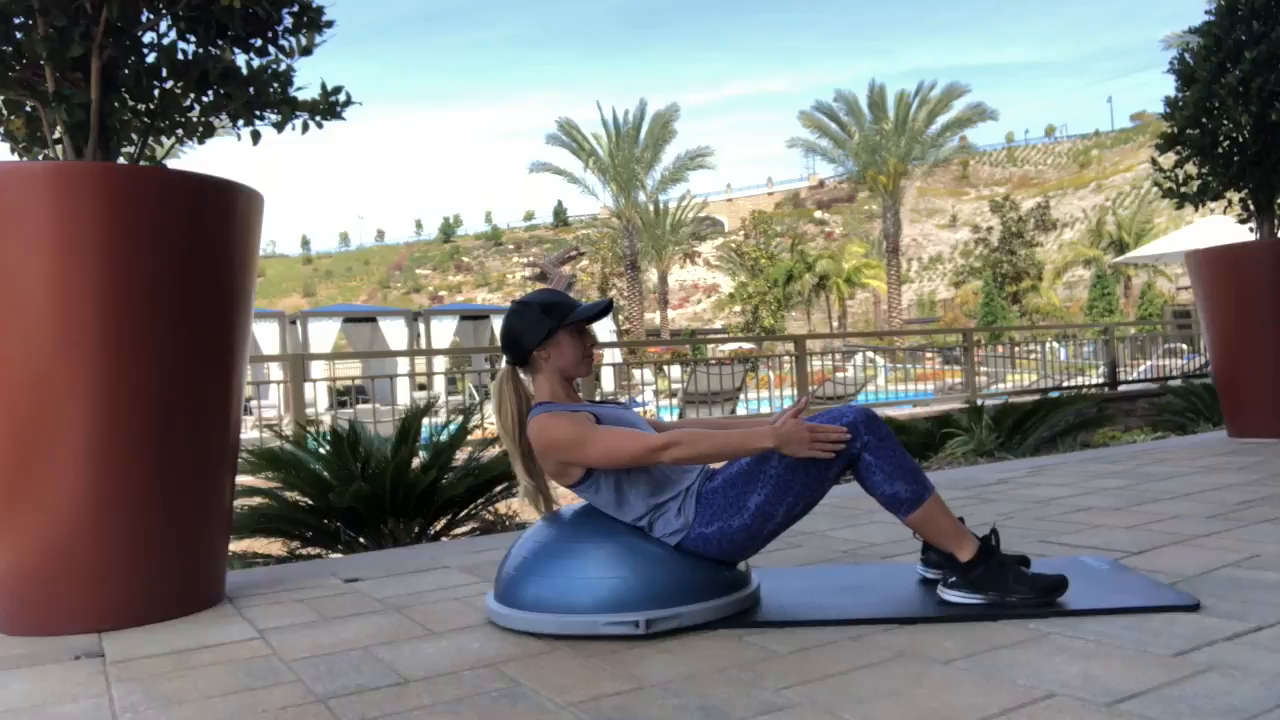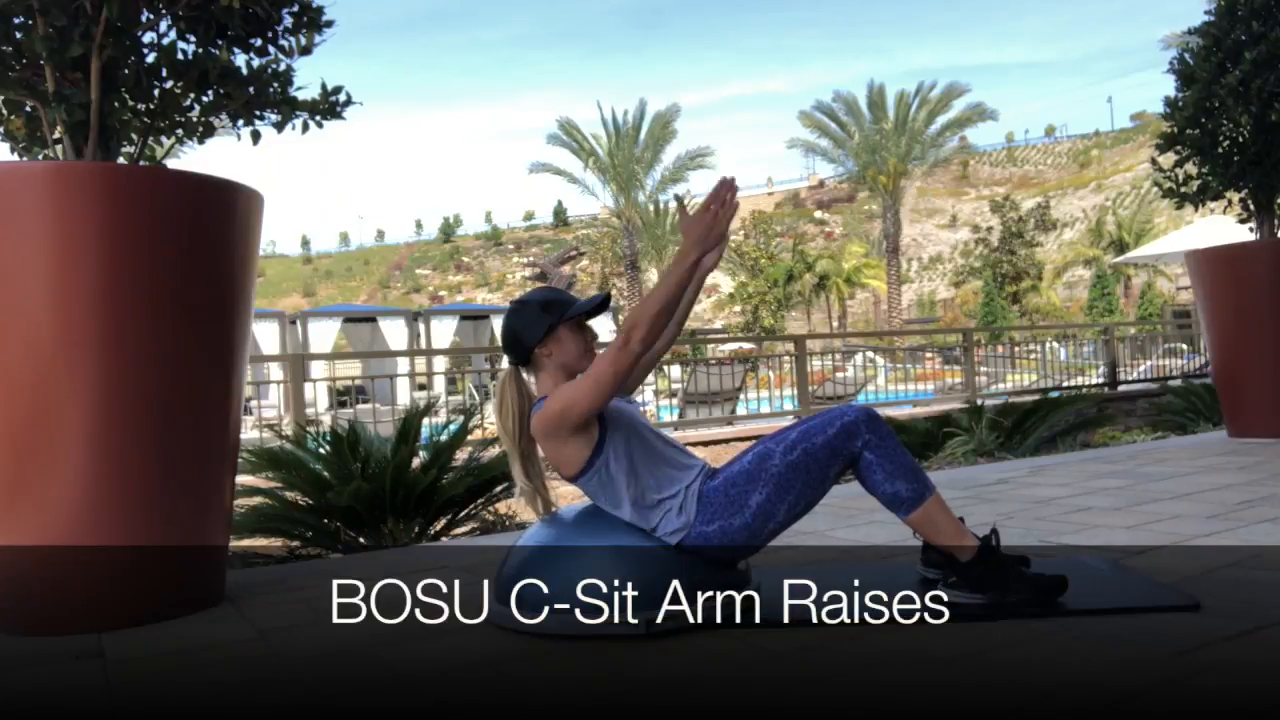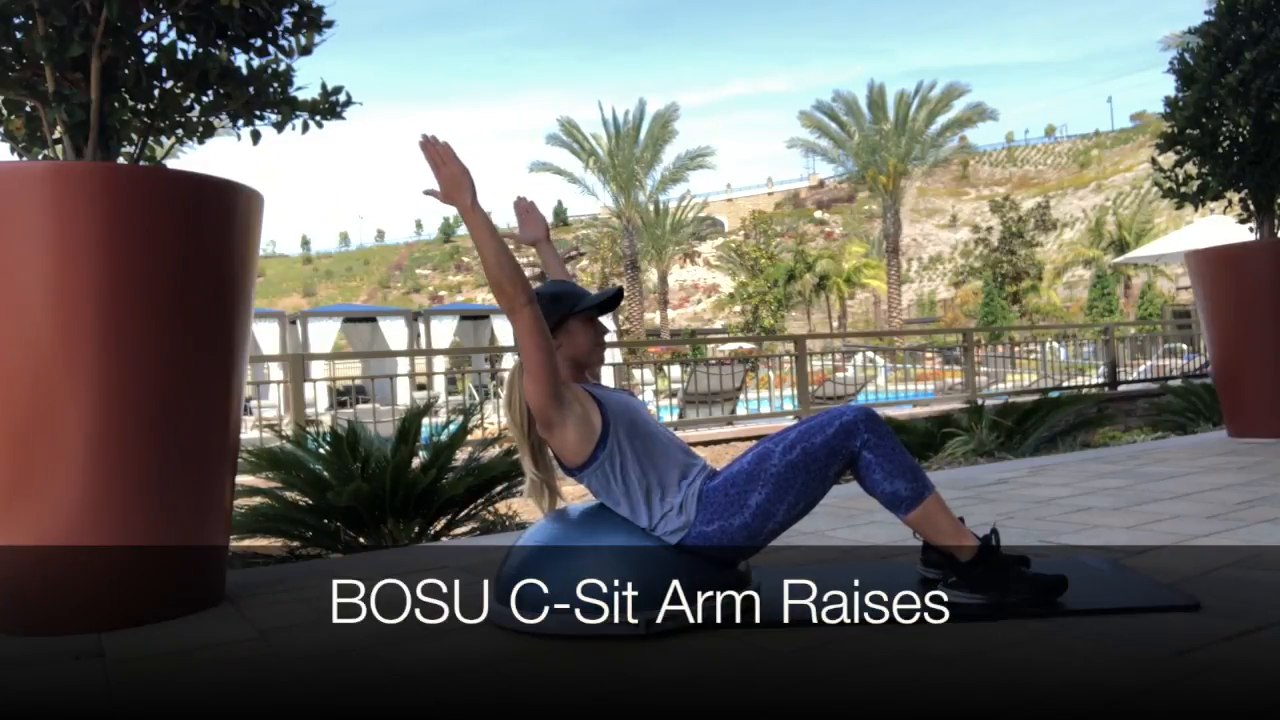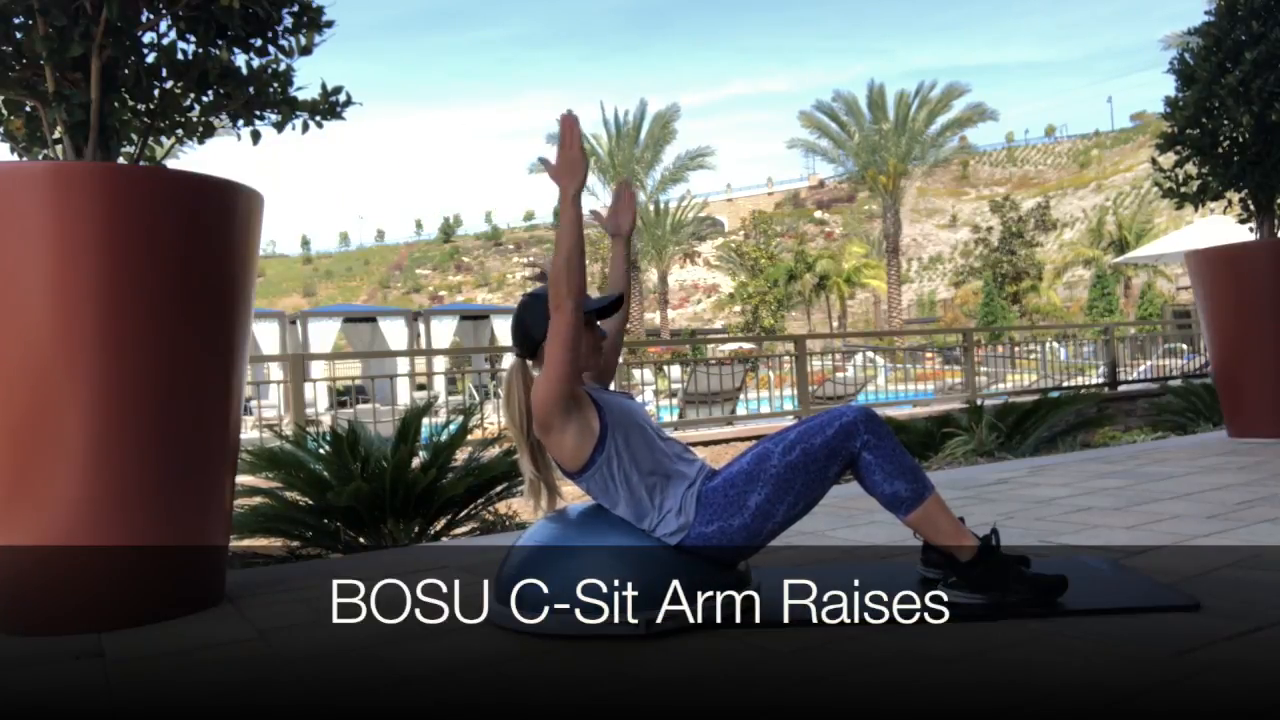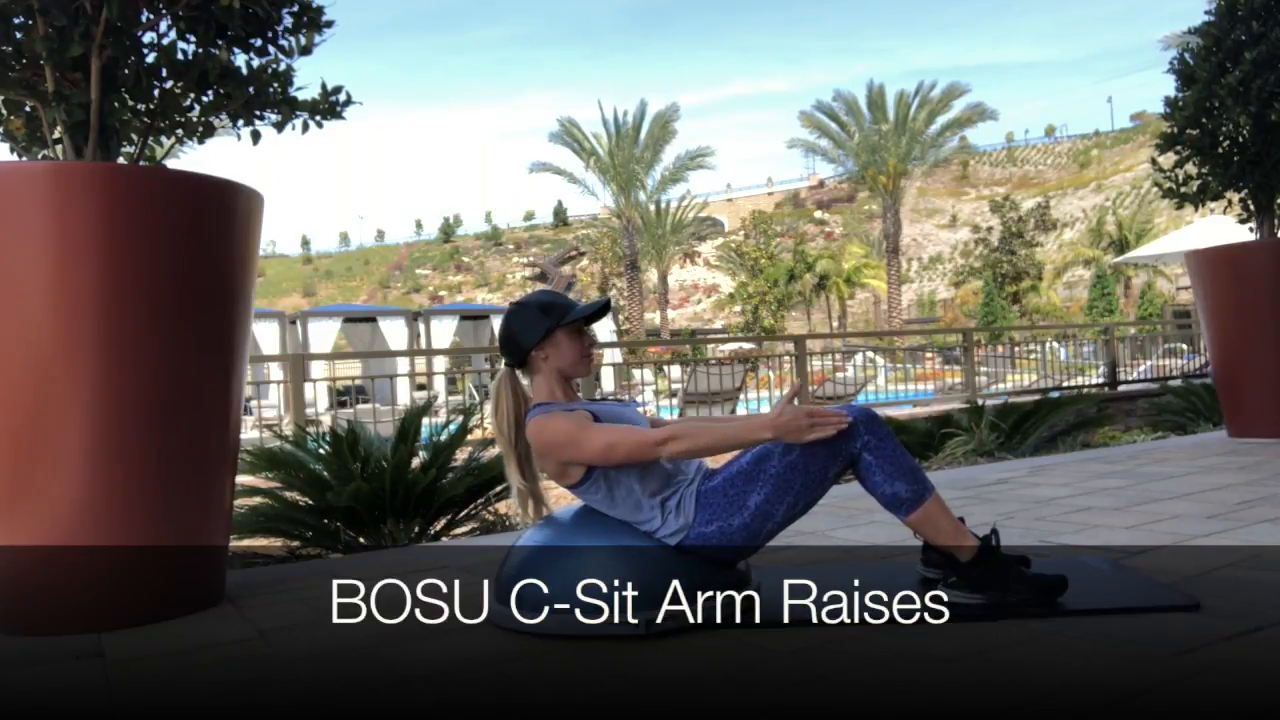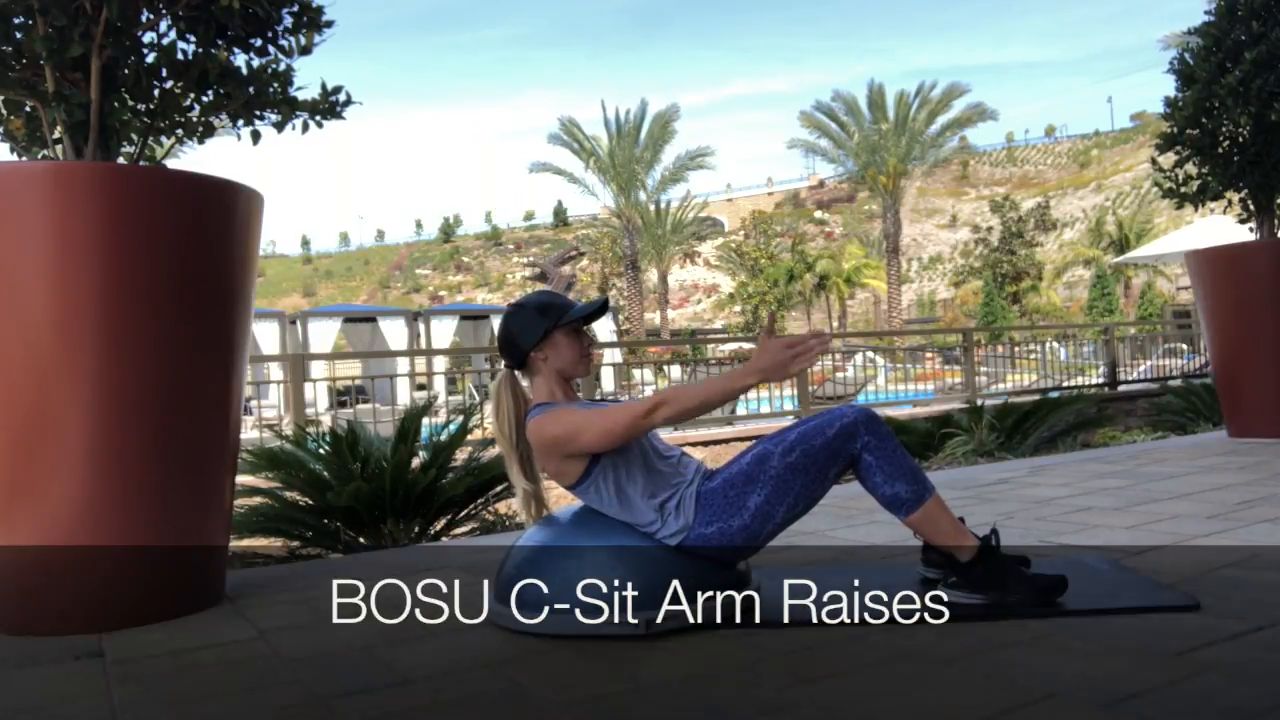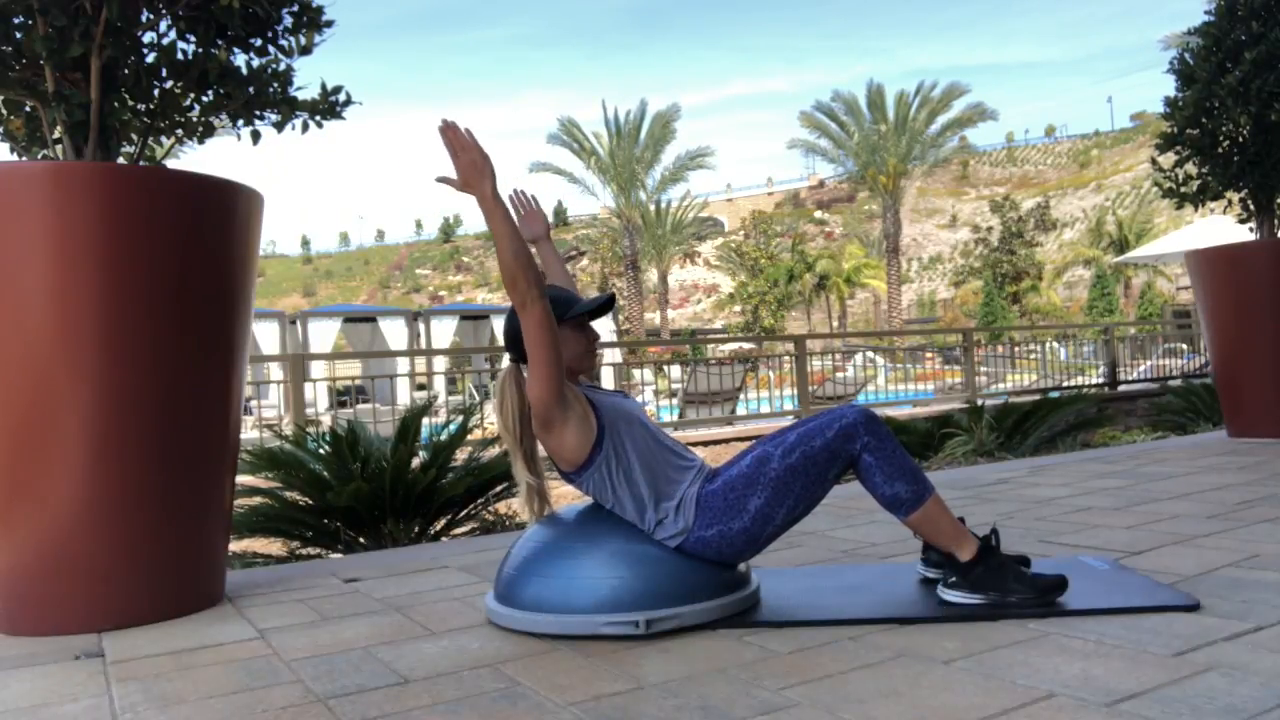
dt=0.7s
person 1, frame 1
left shoulder: (581, 411)
right shoulder: (548, 428)
left elbow: (675, 426)
right elbow: (662, 448)
left wrist: (765, 423)
right wrist: (770, 439)
left hip: (708, 503)
right hip: (701, 523)
left knee: (853, 424)
right knee: (855, 428)
left ankle: (950, 550)
right ankle: (973, 563)
person 1, frame 2
left shoulder: (591, 398)
right shoulder: (554, 419)
left elbow: (656, 341)
right elbow: (630, 343)
left wrist: (701, 268)
right wrist: (688, 252)
left hip: (709, 510)
right hip: (702, 527)
left knee: (855, 427)
right knee: (858, 429)
left ankle: (953, 554)
right ankle: (972, 564)
person 1, frame 3
left shoulder: (582, 394)
right shoulder: (554, 407)
left elbow: (566, 305)
right elbow: (520, 305)
left wrist: (543, 242)
right wrist: (468, 203)
left hip: (712, 507)
right hip: (707, 524)
left knee: (853, 428)
right knee: (858, 427)
left ankle: (954, 551)
right ankle: (972, 562)
person 1, frame 4
left shoulder: (585, 395)
right shoulder: (556, 409)
left elbow: (608, 320)
right elbow: (564, 311)
left wrist: (620, 241)
right wrist: (570, 193)
left hip: (710, 507)
right hip: (702, 523)
left knee: (851, 425)
right knee: (856, 427)
left ankle: (953, 552)
right ankle: (973, 561)
person 1, frame 5
left shoulder: (576, 412)
right shoulder: (548, 430)
left elbow: (676, 425)
right elbow: (662, 444)
left wrist: (763, 421)
right wrist: (768, 429)
left hip: (707, 501)
right hip: (704, 521)
left knee: (854, 427)
right knee: (858, 430)
left ankle: (951, 551)
right ankle: (973, 565)
person 1, frame 6
left shoulder: (575, 411)
right shoulder: (549, 428)
left elbow: (664, 415)
right elbow: (654, 411)
left wrist: (751, 372)
right wrist: (750, 373)
left hip: (706, 498)
right hip: (702, 520)
left knee: (853, 425)
right knee: (856, 429)
left ankle: (950, 552)
right ankle: (974, 565)
person 1, frame 7
left shoulder: (578, 397)
right shoulder: (552, 409)
left elbow: (565, 310)
right elbow: (529, 302)
left wrist: (541, 242)
right wrist: (486, 191)
left hip: (709, 503)
right hip: (706, 525)
left knee: (853, 428)
right knee: (857, 430)
left ankle: (948, 551)
right ankle: (973, 567)
